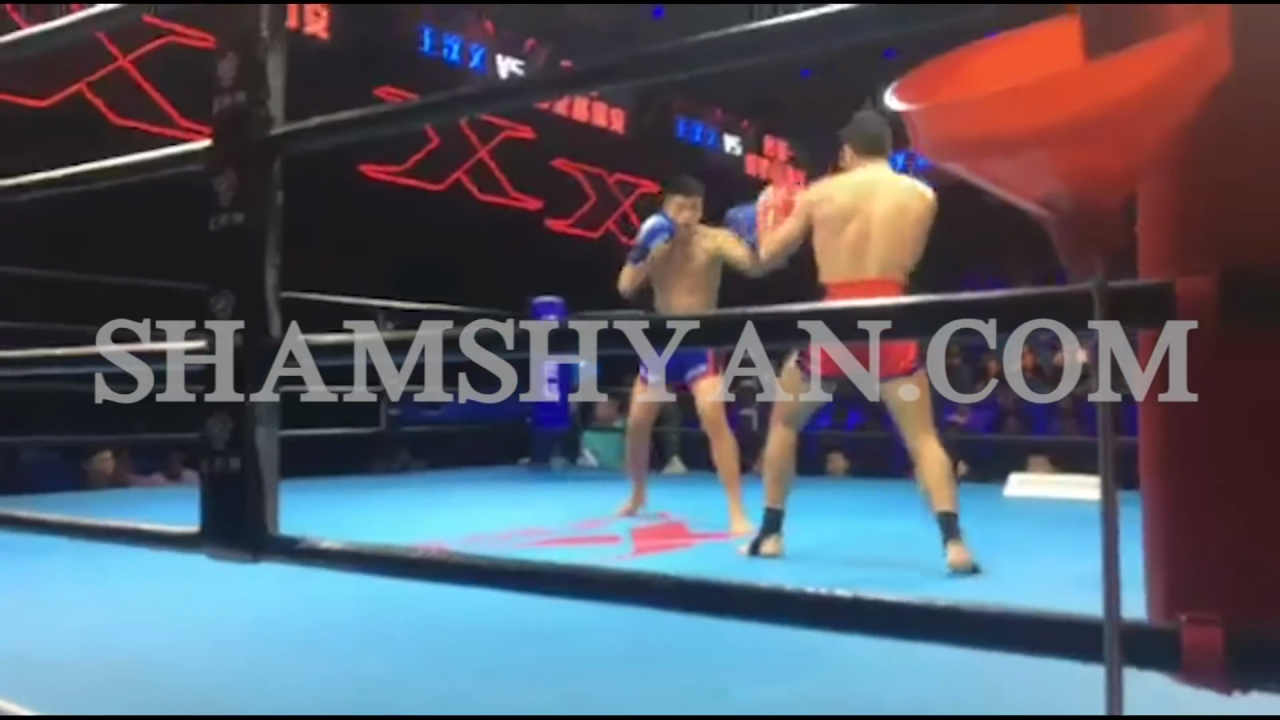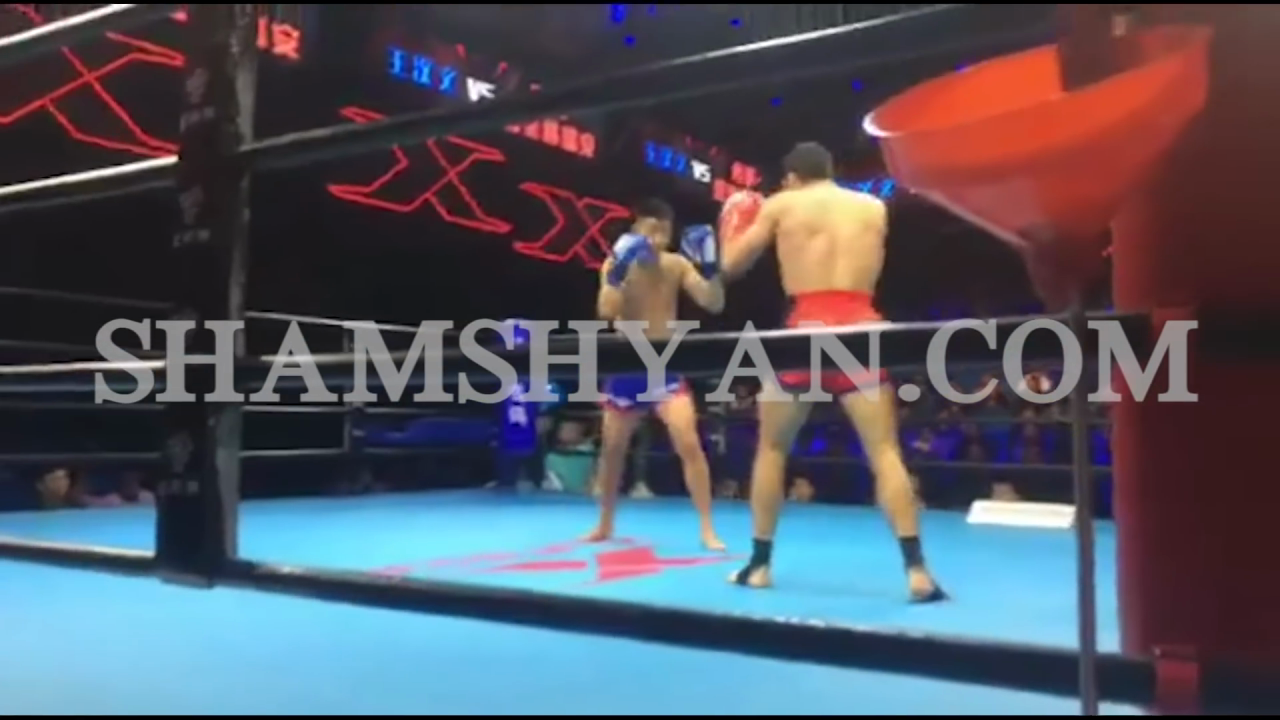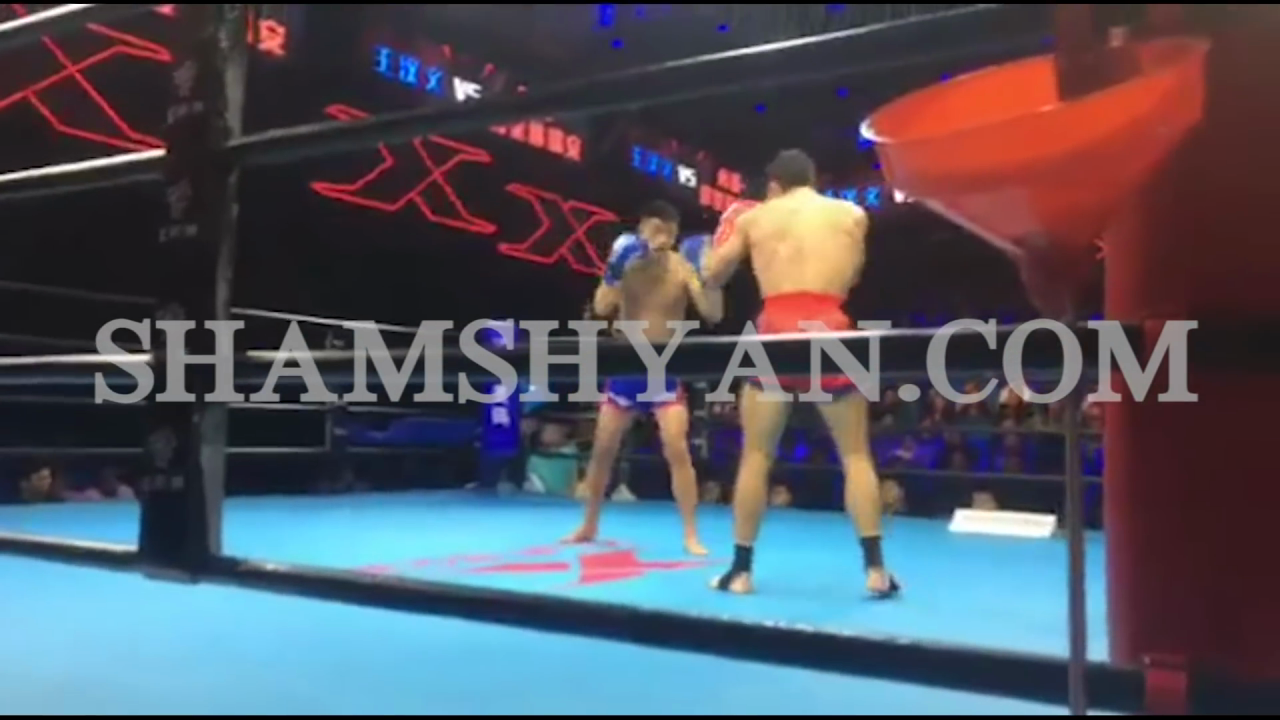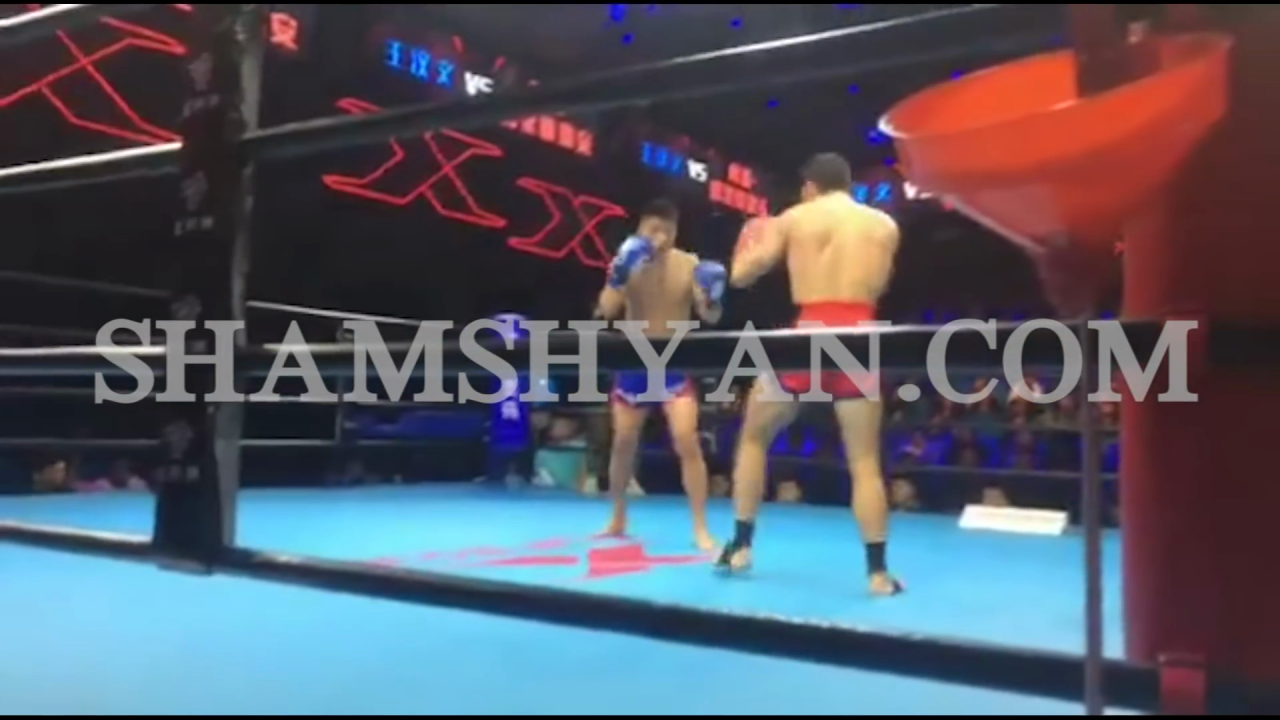
dt=0.3s
person 1, frame 1
left shoulder: (819, 195)
right shoulder: (922, 197)
left elbow: (769, 257)
left wrist: (768, 222)
left knee: (784, 423)
right knee: (922, 438)
left ankle: (770, 534)
right ankle: (954, 543)
person 1, frame 2
left shoulder: (780, 207)
right shoulder: (874, 210)
left elbow: (732, 265)
left wrist: (732, 227)
left hip: (806, 331)
right hip: (859, 329)
left knee: (771, 448)
right knee: (885, 454)
left ankle: (759, 564)
right ankle: (916, 569)
person 1, frame 3
left shoulder: (754, 217)
right shoulder: (852, 215)
left elbow: (710, 275)
left wrist: (724, 238)
left hip: (775, 332)
right hip: (830, 332)
left knee: (756, 456)
right knee: (856, 456)
left ankle: (742, 569)
right ankle: (875, 568)
person 1, frame 4
left shoulder: (793, 219)
right shoulder: (885, 225)
left elbow: (741, 275)
left wrist: (748, 245)
left knee: (753, 439)
right knee: (864, 462)
left ankle: (741, 544)
right ankle: (878, 571)
person 2, frame 1
left shoulder: (716, 240)
right shoulder: (652, 238)
left elbow: (753, 266)
right elbow: (625, 288)
left wrist: (749, 241)
right wrist: (644, 249)
left hip: (700, 345)
left knee: (714, 422)
right knee: (636, 425)
left ankle: (737, 512)
right ankle: (638, 497)
person 2, frame 2
left shoulder: (678, 264)
right shoulder: (615, 263)
left elbow: (715, 304)
right elbow: (606, 312)
left wrist: (709, 266)
right wrist: (620, 269)
right hip: (626, 369)
left knee: (688, 444)
right knee: (611, 449)
left ankle: (707, 530)
right ankle: (605, 524)
person 2, frame 3
left shoulder: (684, 268)
right shoulder: (626, 262)
left elbow: (714, 314)
right elbow: (600, 308)
right wrist: (614, 269)
left hip: (665, 371)
left knee: (677, 450)
right knee: (603, 449)
left ankle: (691, 536)
right ankle: (589, 524)
person 2, frame 4
left shoulder: (689, 264)
right shoulder: (630, 262)
left elbow: (710, 317)
right elbow: (606, 309)
left wrist: (714, 297)
right wrist: (620, 272)
left knee: (687, 444)
right knee: (622, 445)
left ankle: (701, 529)
right ankle: (618, 520)
